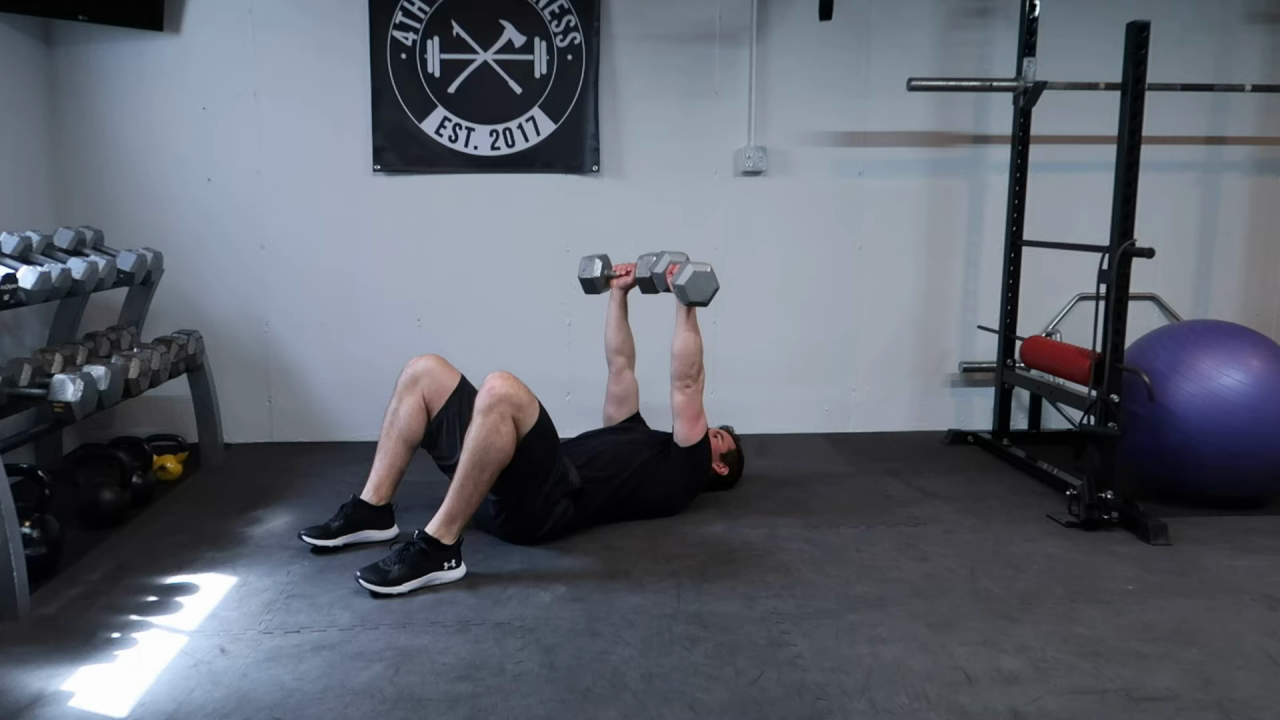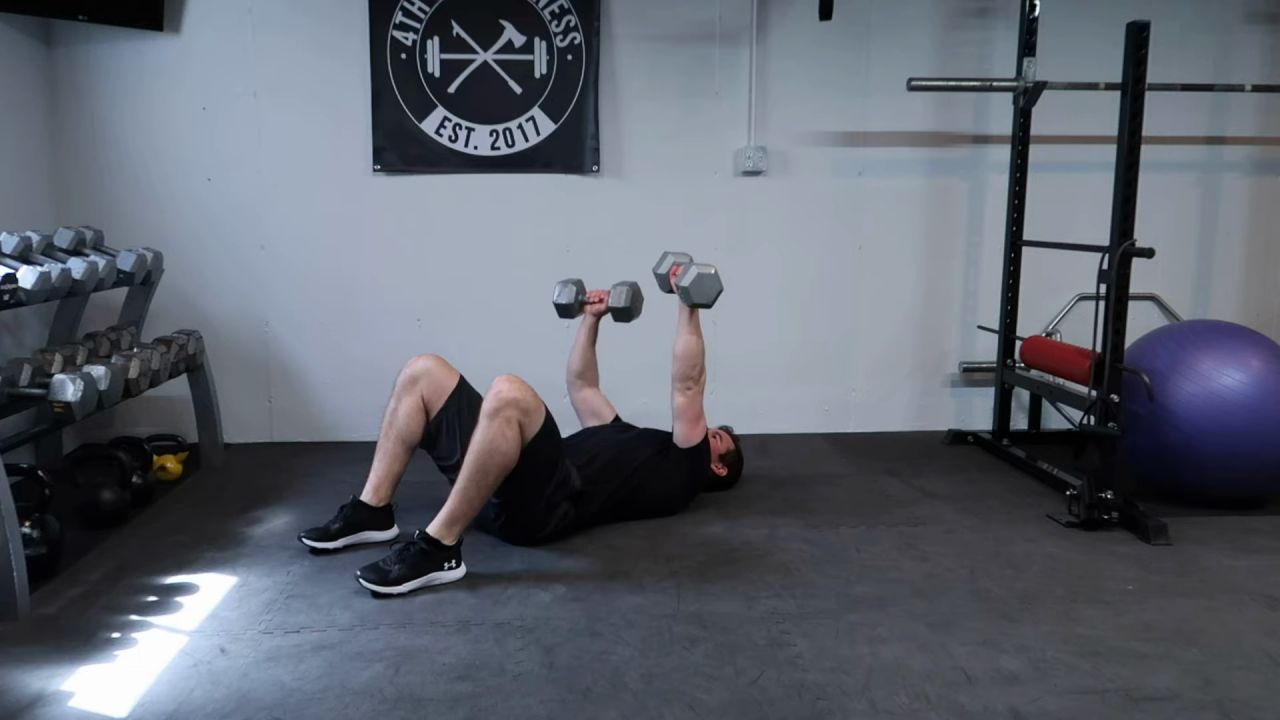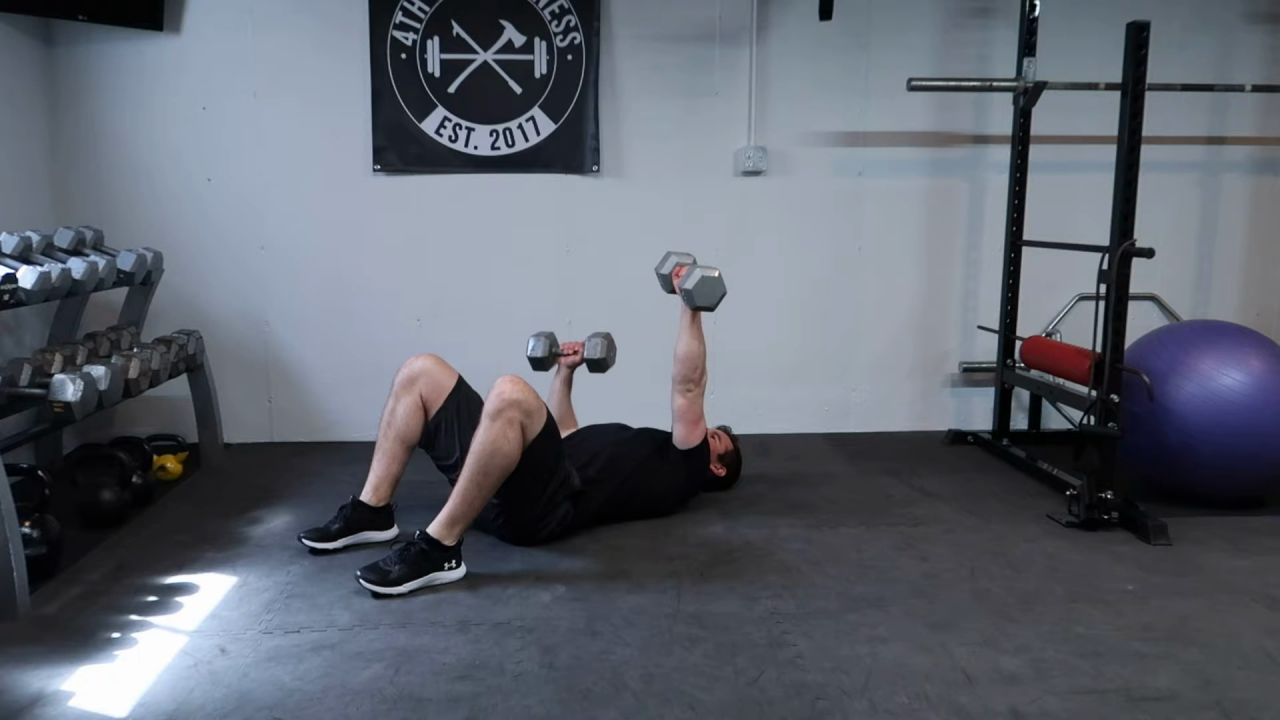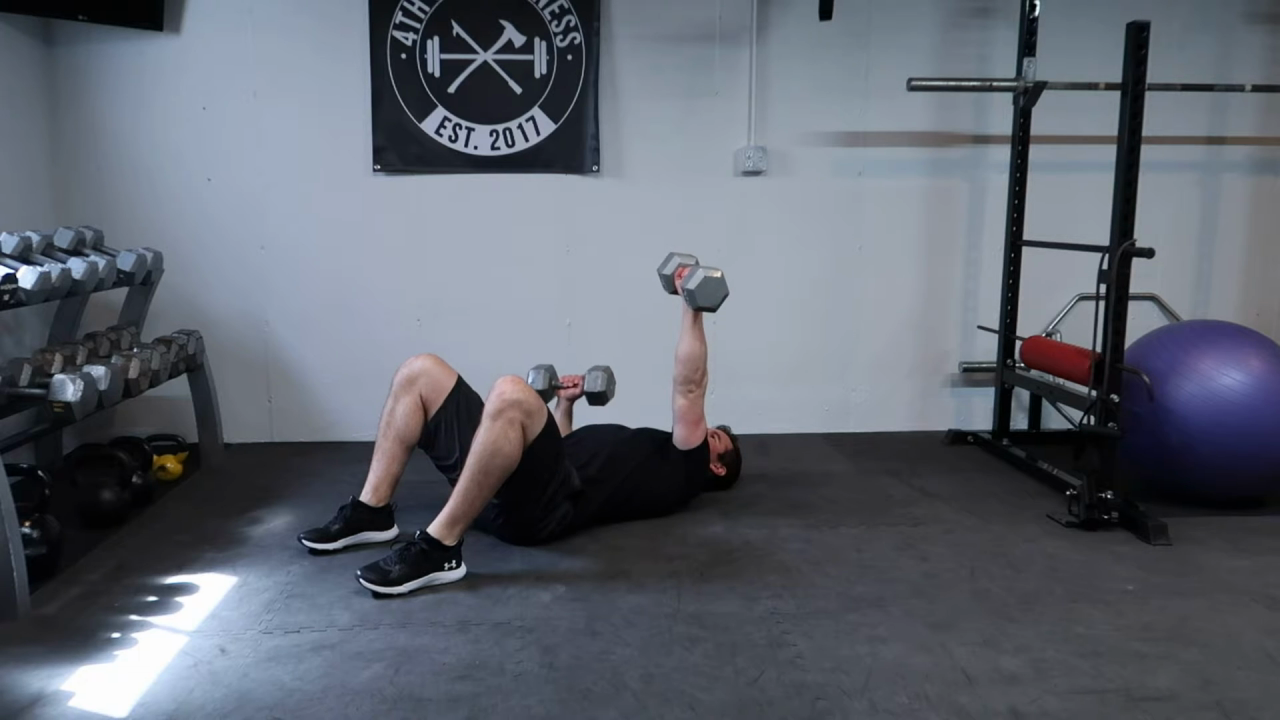
dt=0.5s
person 1, frame 1
left shoulder: (684, 469)
right shoulder: (641, 440)
left elbow: (686, 385)
right elbow: (621, 367)
left wrist: (686, 305)
right wrist: (618, 296)
left hip: (546, 500)
right hip: (505, 488)
left knee: (502, 388)
right knee: (425, 371)
left ankle: (438, 546)
right ankle: (372, 510)
person 1, frame 2
left shoulder: (683, 470)
right shoulder: (638, 443)
left elbow: (687, 387)
right elbow: (583, 386)
left wrist: (689, 307)
right wrist: (591, 320)
left hip: (544, 501)
right hip: (501, 490)
left knee: (508, 392)
right knee: (424, 371)
left ankle: (438, 546)
right ankle: (371, 510)
person 1, frame 3
left shoulder: (682, 469)
right shoulder: (641, 446)
left elbow: (688, 389)
right elbow: (561, 435)
left wrist: (690, 308)
right wrist: (564, 374)
left hip: (544, 502)
right hip: (501, 489)
left knee: (510, 393)
right knee: (422, 372)
left ankle: (438, 548)
right ankle: (372, 511)
person 1, frame 4
left shoulder: (683, 470)
right shoulder: (642, 449)
left elbow: (688, 391)
left wrist: (692, 308)
right wrist: (564, 402)
left hip: (544, 502)
right hip: (500, 489)
left knee: (511, 393)
right knee: (421, 371)
left ankle: (438, 547)
right ankle: (371, 511)
